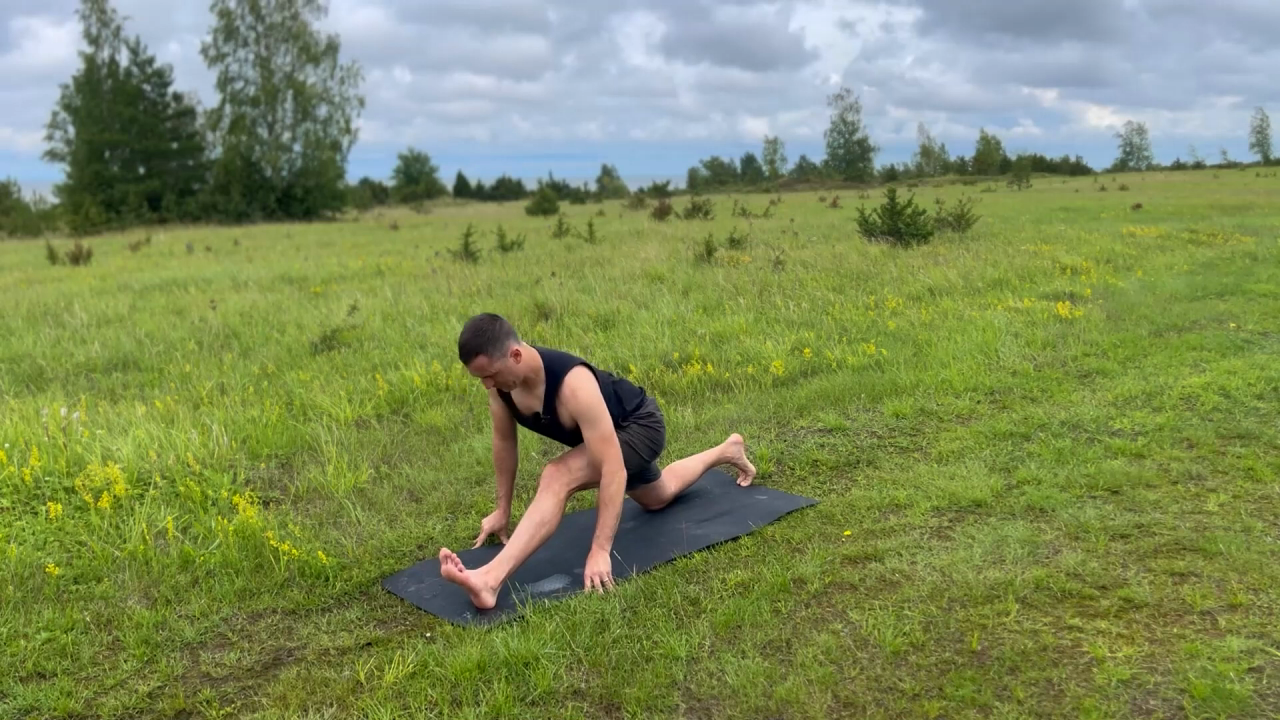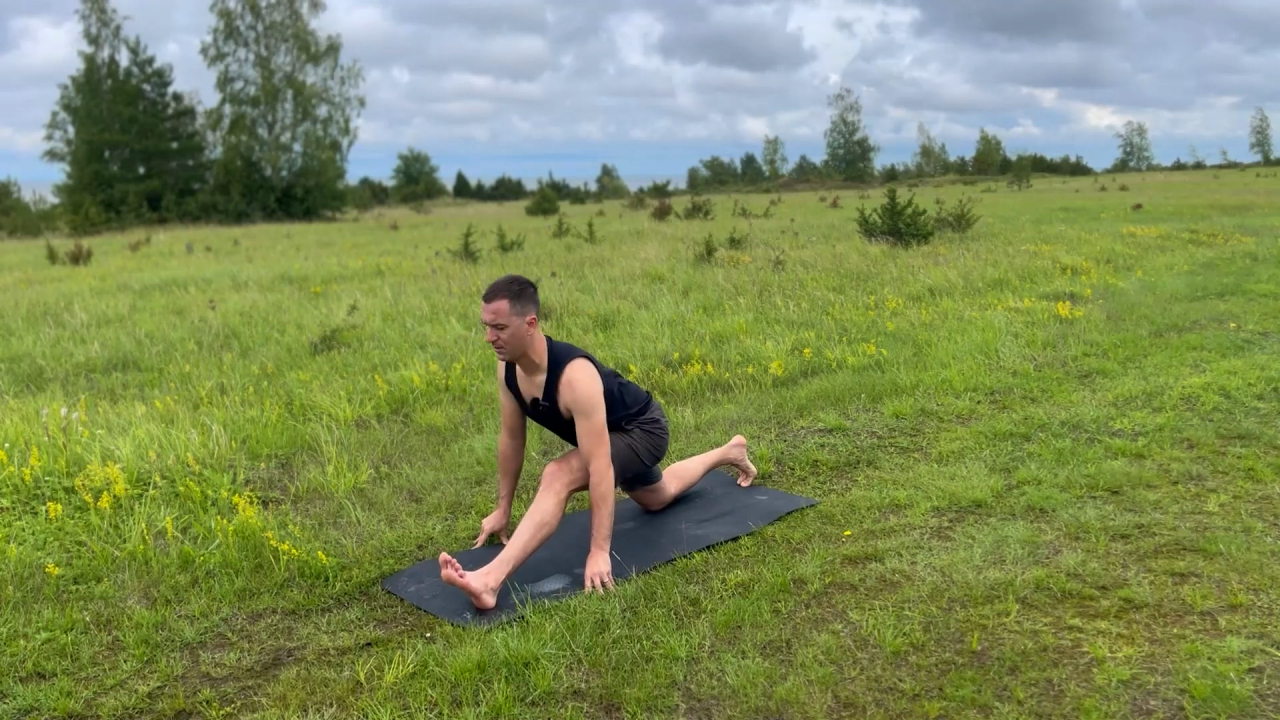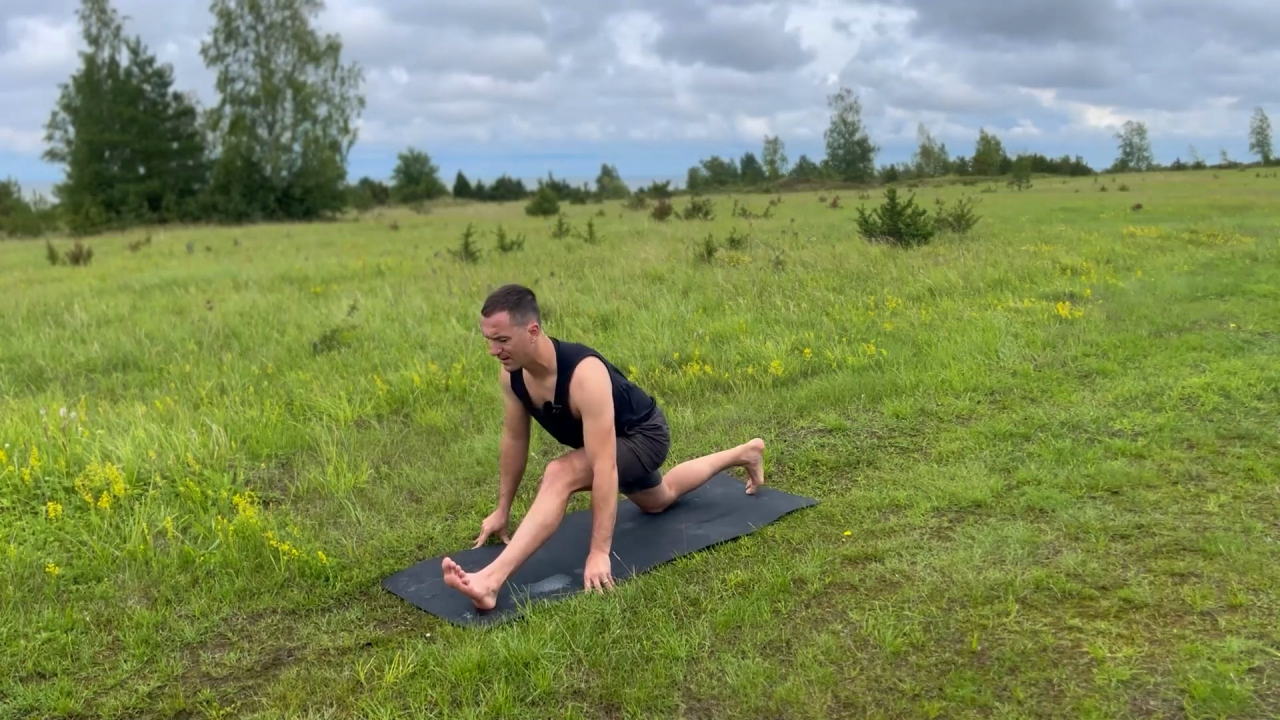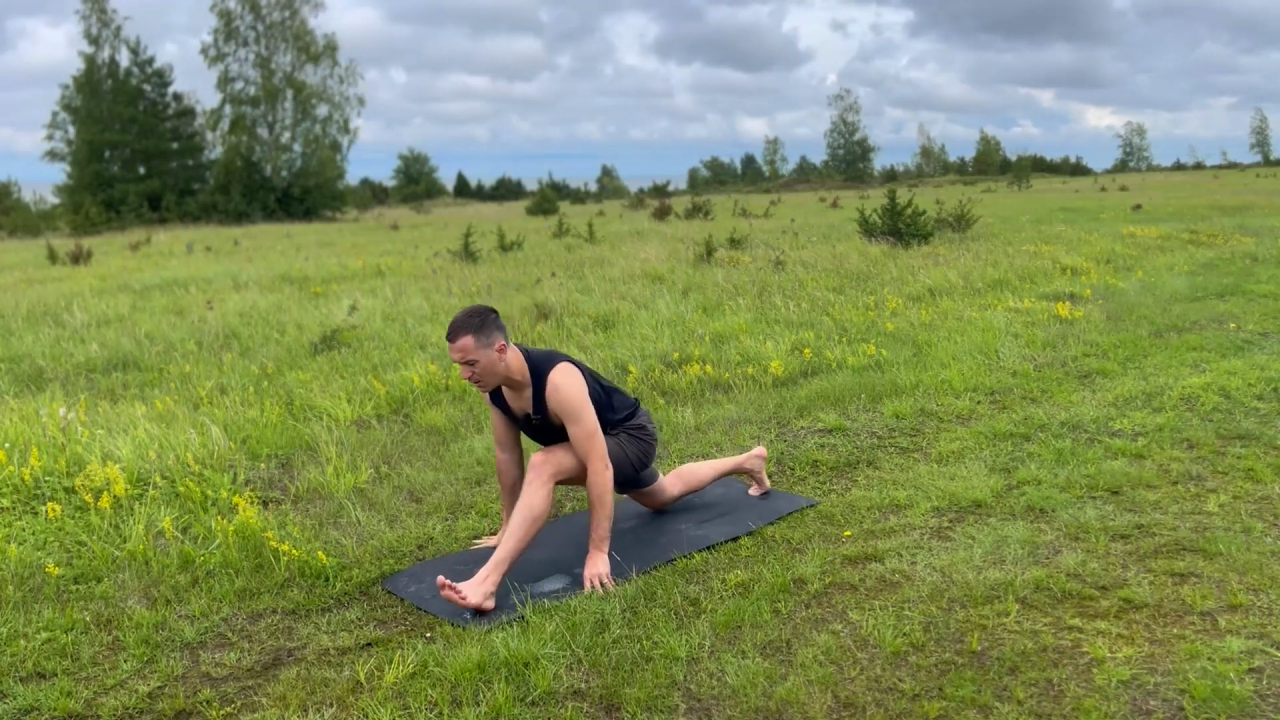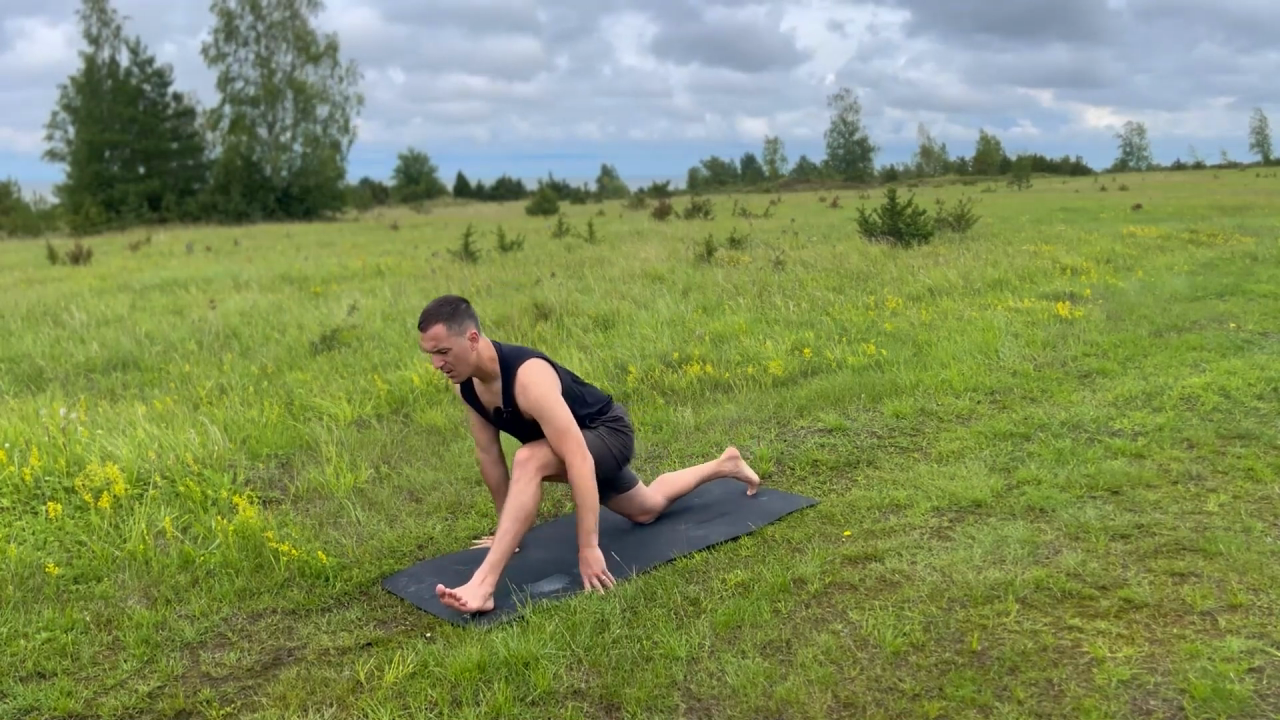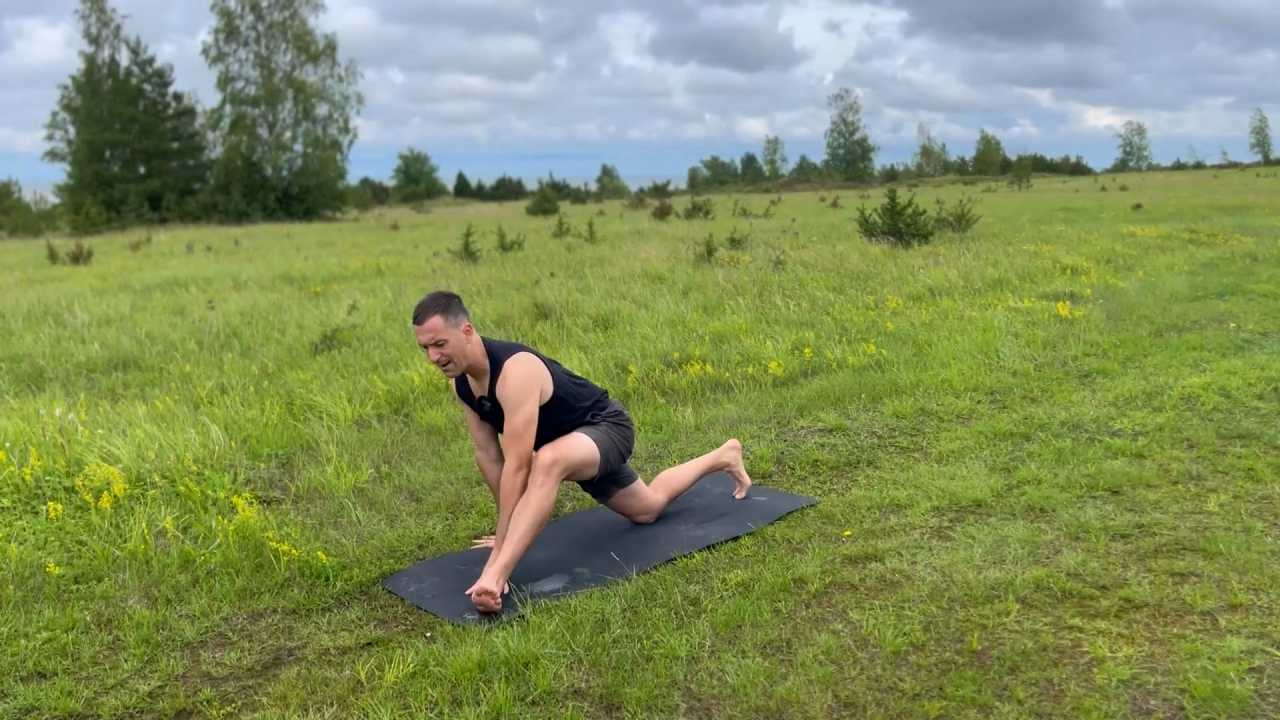
dt=0.7s
person 1, frame 1
left shoulder: (573, 386)
right shoulder: (503, 373)
left elbow: (614, 470)
right elbow: (504, 442)
left wrist: (600, 551)
right wrist: (502, 510)
left hip: (640, 425)
right hip: (611, 427)
left knee: (557, 477)
right knee: (657, 500)
left ankle: (491, 580)
right ankle: (727, 451)
person 1, frame 2
left shoulder: (575, 377)
right shoulder: (508, 369)
left elbow: (600, 468)
right elbow: (511, 438)
left wrist: (599, 551)
right wrist: (502, 509)
left hip: (642, 429)
right hip: (615, 433)
left knee: (558, 476)
right knee: (658, 499)
left ankle: (490, 580)
right ankle: (730, 453)
person 1, frame 3
left shoulder: (584, 375)
right shoulder: (512, 373)
left elbow: (604, 469)
right elbow: (514, 440)
left wrist: (599, 552)
right wrist: (502, 510)
left hip: (643, 435)
right hip: (615, 436)
left knee: (560, 475)
right knee: (658, 502)
left ankle: (491, 580)
right ankle: (742, 454)
person 1, frame 4
left shoulder: (558, 382)
right shoulder: (494, 383)
left elbow: (599, 467)
right elbow: (507, 454)
left wrist: (598, 552)
right wrist: (508, 527)
left hip: (629, 434)
right hip: (606, 439)
left knee: (543, 466)
right knee: (663, 496)
left ankle: (486, 583)
right ankle: (746, 462)
person 1, frame 5
left shoulder: (528, 378)
right shoulder: (465, 381)
left elbow: (579, 461)
right elbow: (488, 455)
left wrist: (589, 547)
right wrist: (506, 530)
left hip: (607, 431)
right hip: (584, 440)
left knee: (529, 461)
right knee: (648, 510)
left ankle: (483, 585)
right ankle: (724, 465)
person 1, frame 6
left shoulder: (514, 370)
right shoulder: (460, 382)
left elbow: (517, 467)
right elbow: (488, 454)
left wrist: (498, 550)
right wrist: (507, 529)
left hip: (605, 426)
right hip: (578, 443)
left knee: (550, 461)
right knee: (648, 510)
left ankle: (495, 579)
right ankle: (723, 456)
